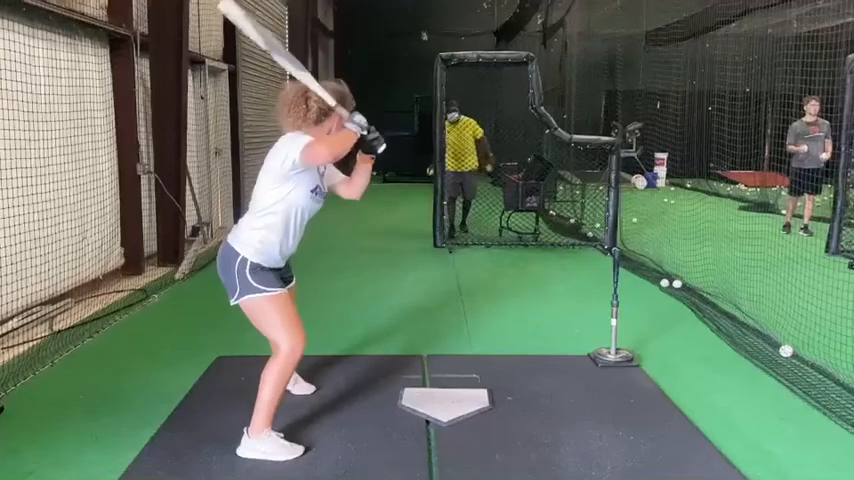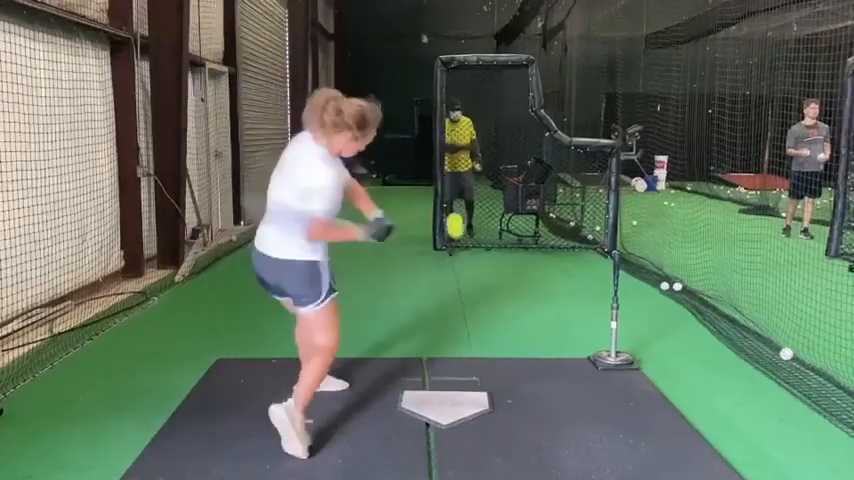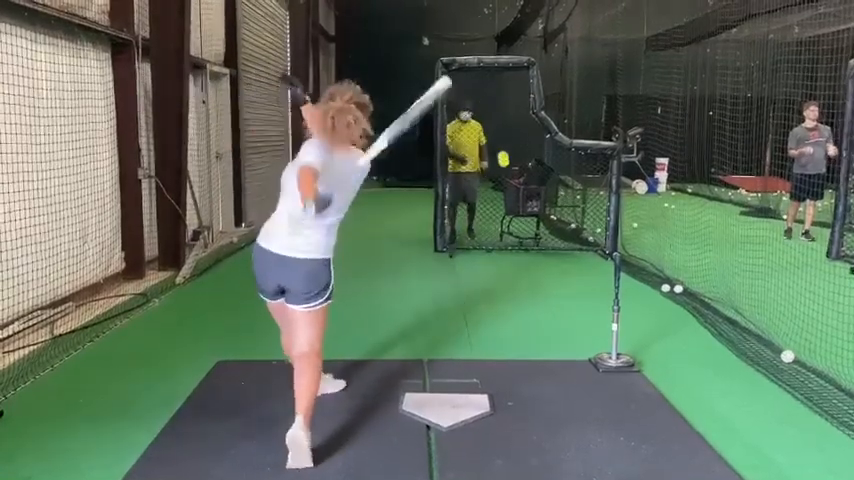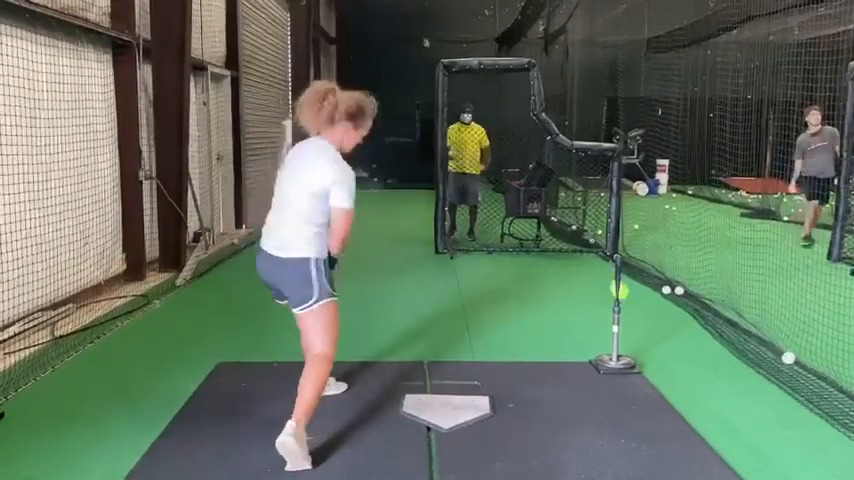
dt=0.7s
person 1, frame 1
left shoulder: (319, 159)
right shoulder: (294, 144)
left elbow: (353, 191)
right elbow: (323, 152)
left wrist: (368, 151)
right wrist: (354, 132)
left hip: (273, 259)
right hip: (246, 261)
left knee: (289, 330)
right knee: (291, 343)
left ankle: (284, 376)
right ankle: (257, 437)
person 1, frame 2
left shoulder: (307, 142)
right shoulder: (310, 162)
left elbow: (349, 184)
right elbow: (314, 233)
left wrist: (373, 212)
right wrist: (363, 232)
left hip: (268, 256)
right hip: (299, 263)
left knee: (312, 322)
right knee: (324, 344)
left ankle: (315, 377)
right ankle: (294, 410)
person 1, frame 3
left shoulder: (315, 150)
right shoulder: (360, 164)
left elbow: (308, 173)
left wrist: (312, 195)
right wrist: (305, 101)
left hip: (269, 255)
right hip: (312, 265)
left knee: (291, 331)
right knee: (307, 349)
left ankle: (313, 381)
right ankle: (301, 425)
person 1, frame 4
left shoulder: (298, 151)
right shoulder: (339, 171)
right elbow: (339, 234)
right wrist: (331, 252)
left hip: (270, 258)
right hip: (302, 264)
left knee: (314, 321)
right knee: (322, 351)
left ankle: (319, 382)
right ankle: (295, 429)
person 2, frame 1
left shoulder: (825, 125)
right shoulder: (796, 126)
left elbow: (828, 142)
right elbow: (788, 146)
left wrist: (828, 153)
right wrist: (798, 149)
left hip: (816, 167)
right hip: (799, 166)
left knee: (811, 196)
right knee: (794, 196)
left ankle: (805, 226)
right ankle: (787, 223)
person 2, frame 2
left shoulder: (824, 128)
right shoulder: (795, 129)
left elbow: (827, 145)
right elbow: (788, 150)
left wrist: (826, 155)
right wrist: (799, 152)
left hip: (816, 170)
right hip: (799, 170)
left knee: (810, 200)
right knee: (794, 200)
left ankle: (805, 229)
right ankle: (787, 226)
person 2, frame 3
left shoulder: (826, 130)
right shoulder: (796, 132)
left elbow: (830, 148)
right elbow: (790, 152)
left wrist: (833, 151)
right wrist: (801, 152)
left hip: (818, 172)
right hip: (800, 172)
left knee: (812, 202)
right knee: (795, 202)
left ankle: (806, 231)
right ankle: (788, 228)
person 2, frame 4
left shoulder: (832, 132)
right shoulder: (801, 139)
left elbow: (840, 151)
right elbow: (798, 161)
right wrist: (793, 180)
left hip: (826, 177)
right hip: (809, 176)
left knee: (819, 207)
right knee: (813, 203)
left ankle: (808, 233)
right ankle: (805, 234)
person 3, frame 1
left shoulder: (470, 123)
right shoulder: (444, 128)
left elbow: (482, 140)
left wrist: (489, 158)
left hip: (470, 168)
right hip: (452, 169)
left knee: (469, 198)
right knee: (451, 197)
left ankle: (463, 223)
right ankle: (451, 226)
person 3, frame 2
left shoulder: (467, 122)
right shoulder: (444, 126)
left elbow: (473, 140)
right elbow: (447, 148)
left wrist: (477, 159)
right wrist: (463, 147)
left hip: (466, 168)
right hip: (449, 170)
left knee: (469, 199)
right knee: (448, 200)
left ankle: (469, 224)
person 3, frame 3
left shoulder: (477, 126)
right shoulder: (450, 128)
left elbow: (483, 145)
right elbow: (445, 148)
left wrist: (484, 160)
right wrist: (457, 158)
left hip: (473, 170)
right hip: (455, 170)
left knee: (472, 201)
right knee: (453, 202)
left ankle: (470, 228)
right ankle: (452, 231)
person 3, frame 4
left shoulder: (479, 130)
right shoulder: (452, 129)
left elbow: (486, 148)
left wrist: (485, 164)
right wrist: (448, 155)
left hip: (473, 172)
right hip: (455, 171)
left knee: (473, 203)
right knee: (452, 201)
left ankle: (471, 230)
right ankle: (452, 226)
